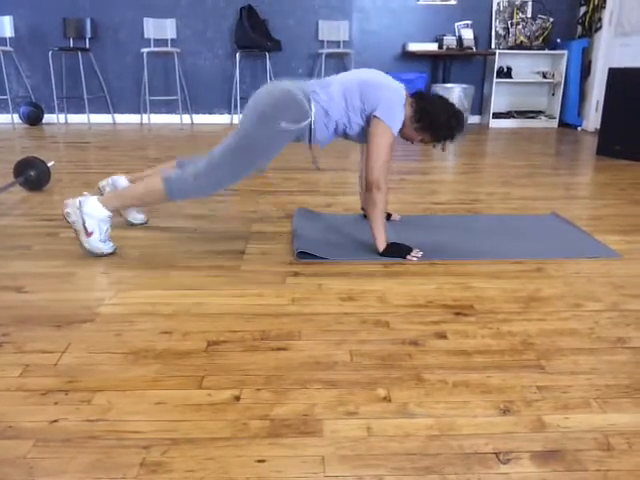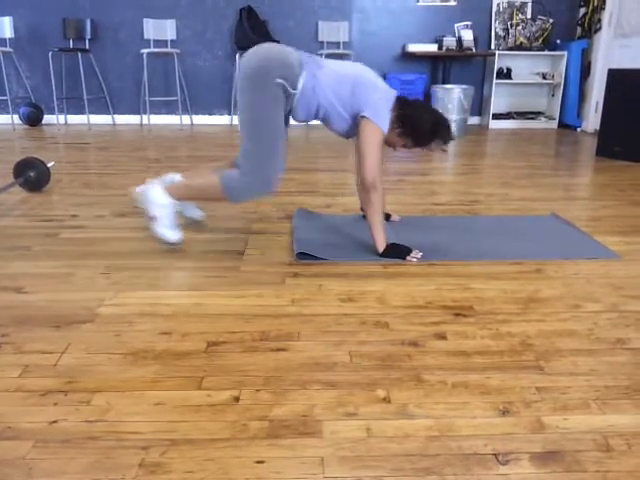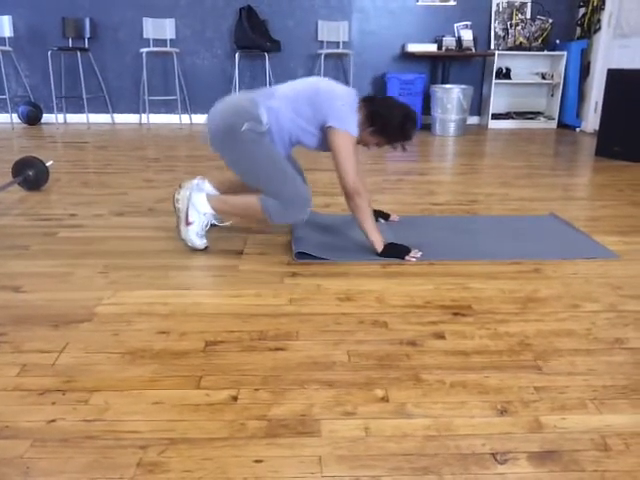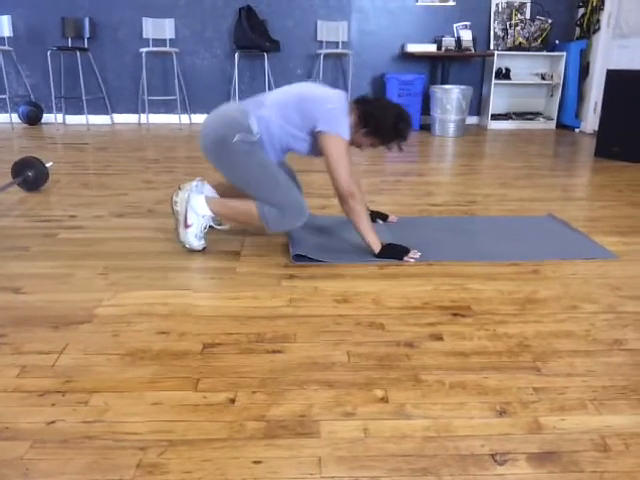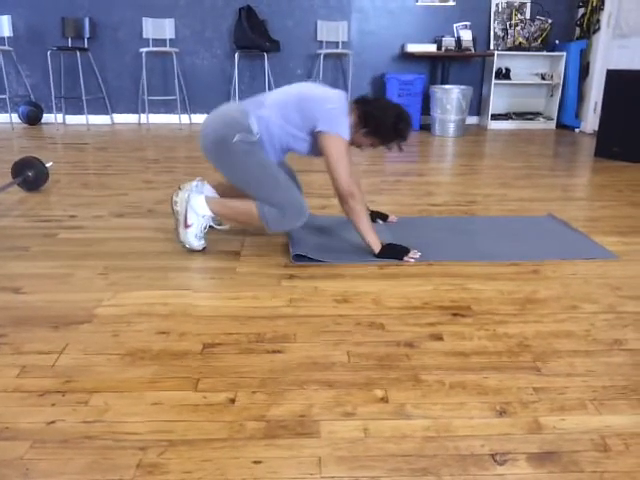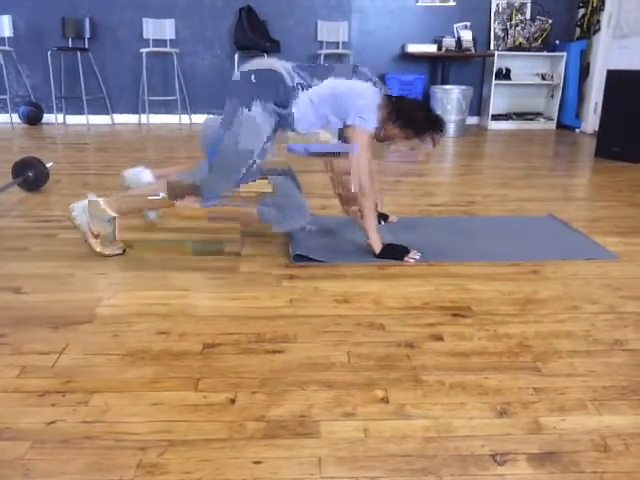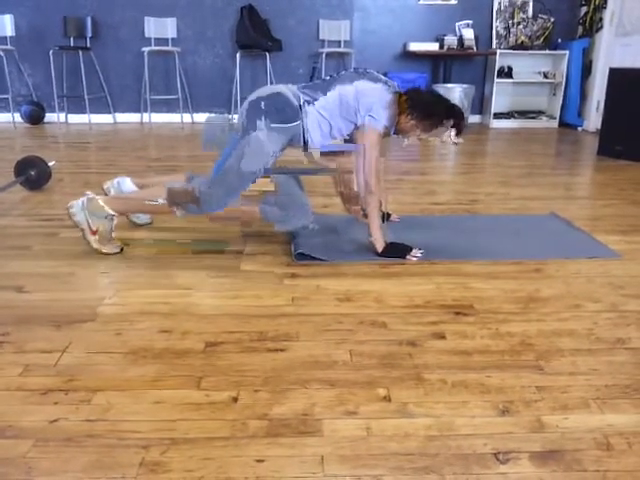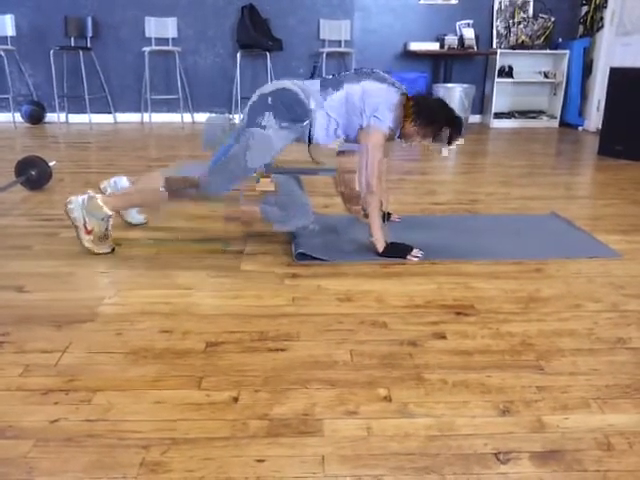
dt=0.2s
person 1, frame 1
left shoulder: (388, 98)
right shoulder: (393, 109)
left elbow: (369, 172)
right elbow: (375, 183)
left wrist: (372, 212)
right wrist: (384, 243)
left hip: (285, 101)
right hip: (285, 107)
left knee: (210, 166)
right knee: (203, 178)
left ankle: (122, 185)
right ankle: (93, 208)
person 1, frame 2
left shoulder: (382, 103)
right shoulder: (379, 112)
left elbow: (366, 168)
right elbow: (371, 182)
left wrist: (371, 210)
right wrist: (382, 246)
left hip: (271, 69)
right hip: (274, 74)
left knee: (261, 165)
right knee: (260, 180)
left ankle: (179, 184)
right ankle: (162, 194)
person 1, frame 3
left shoulder: (350, 105)
right shoulder: (345, 116)
left elbow: (351, 173)
right elbow: (353, 188)
left wrist: (368, 211)
right wrist: (381, 246)
left hip: (240, 119)
right hip: (236, 124)
left knee: (291, 186)
right knee: (296, 205)
left ankle: (205, 190)
right ankle: (204, 204)
person 1, frame 4
left shoulder: (342, 108)
right shoulder: (335, 120)
left elbow: (346, 175)
right elbow: (347, 191)
left wrist: (364, 212)
right wrist: (378, 247)
left hip: (235, 129)
right hip: (229, 135)
left knee: (287, 191)
right knee: (292, 213)
left ankle: (204, 192)
right ankle: (203, 207)
person 1, frame 5
left shoulder: (342, 109)
right shoulder: (335, 120)
left elbow: (346, 173)
right elbow: (347, 191)
left wrist: (364, 211)
right wrist: (379, 247)
left hip: (234, 128)
right hip: (229, 135)
left knee: (288, 190)
right knee: (292, 213)
left ankle: (202, 193)
right ankle: (202, 206)
person 1, frame 6
left shoulder: (376, 98)
right shoulder: (368, 114)
left elbow: (360, 174)
right elbow: (362, 185)
left wrist: (370, 211)
right wrist: (378, 246)
left hip: (269, 84)
right hip: (262, 94)
left knee: (240, 170)
right knee: (214, 181)
left ankle: (145, 178)
right ankle: (100, 209)
person 1, frame 7
left shoulder: (389, 95)
right shoulder: (379, 112)
left elbow: (366, 164)
right elbow: (370, 184)
left wrist: (374, 210)
right wrist: (381, 245)
left hip: (278, 110)
right hip: (276, 117)
left knee: (221, 179)
right knee: (213, 195)
left ankle: (129, 188)
right ankle: (96, 207)
person 1, frame 8
left shoulder: (393, 99)
right shoulder: (385, 116)
left elbow: (370, 164)
right elbow: (370, 185)
left wrist: (377, 212)
right wrist: (381, 243)
left hip: (286, 106)
right hip: (281, 111)
left knee: (219, 169)
right knee: (215, 180)
left ankle: (122, 187)
right ankle: (92, 206)
